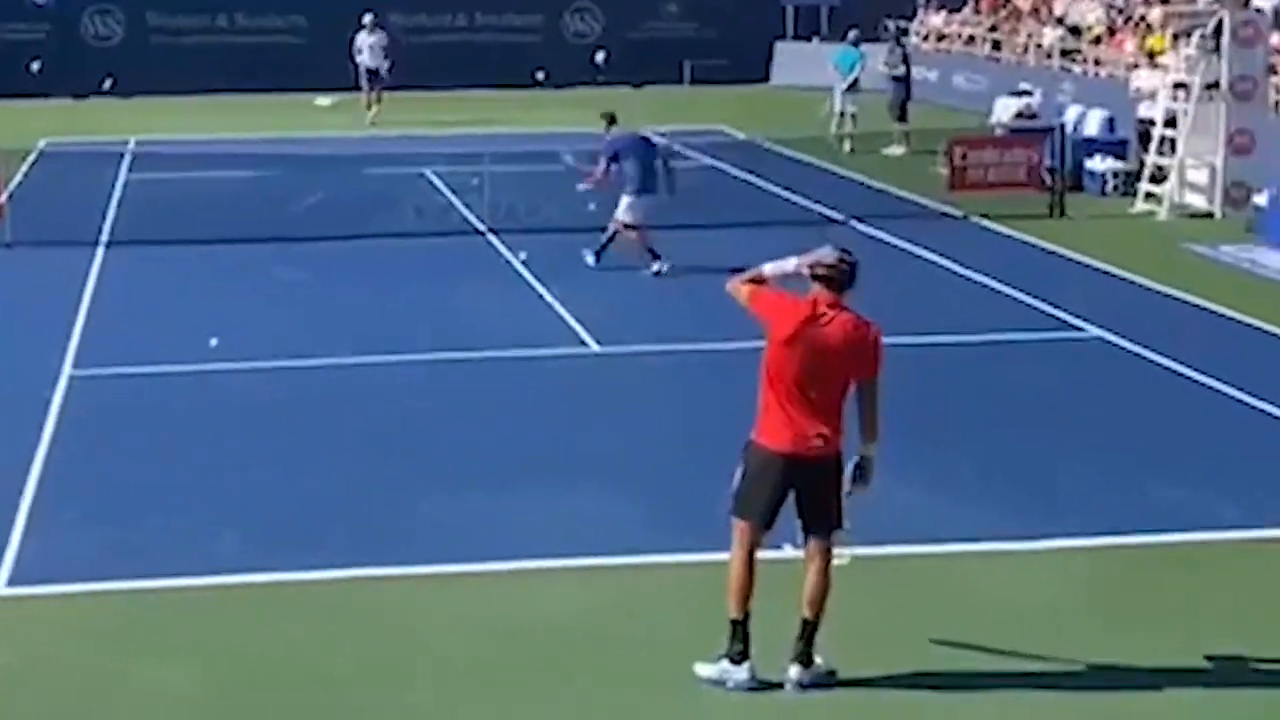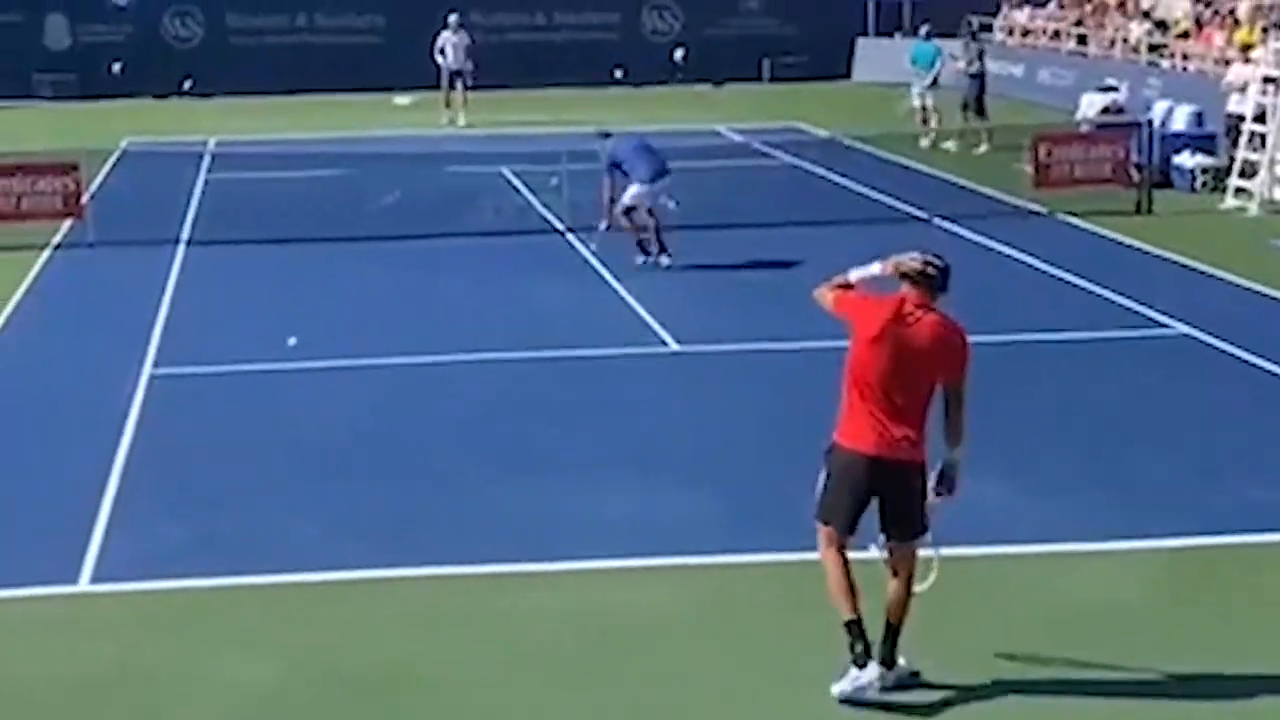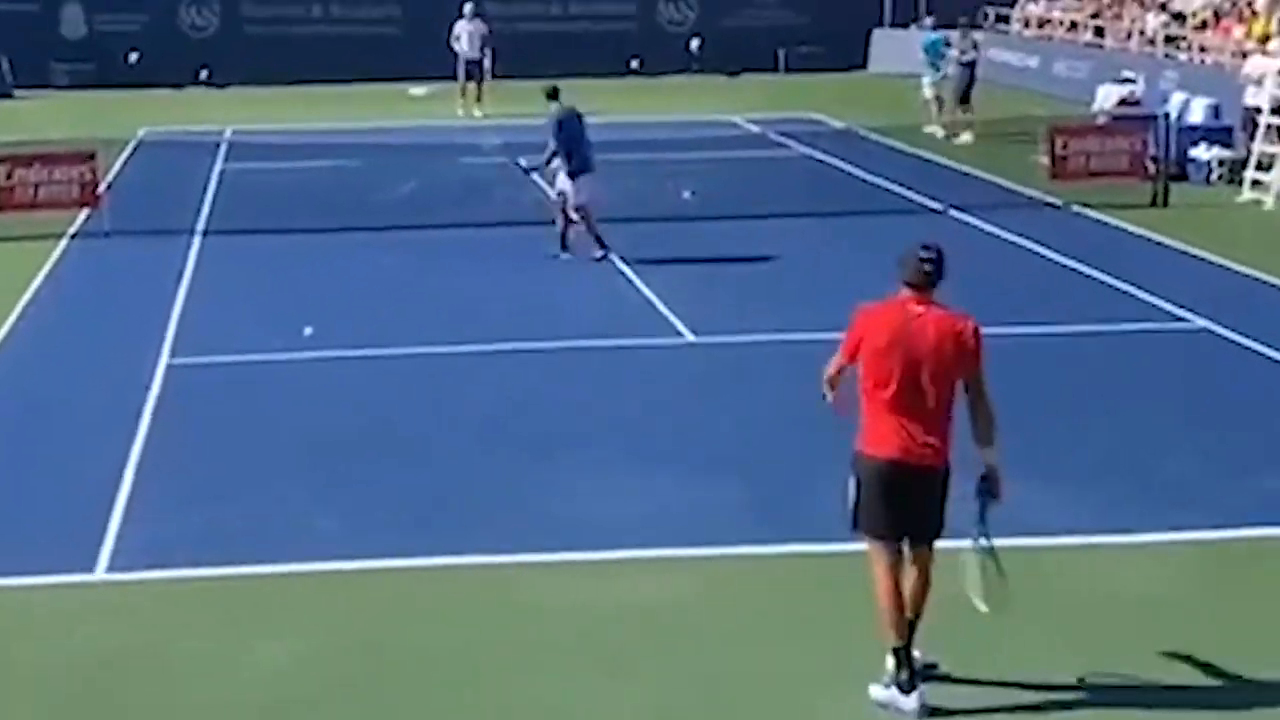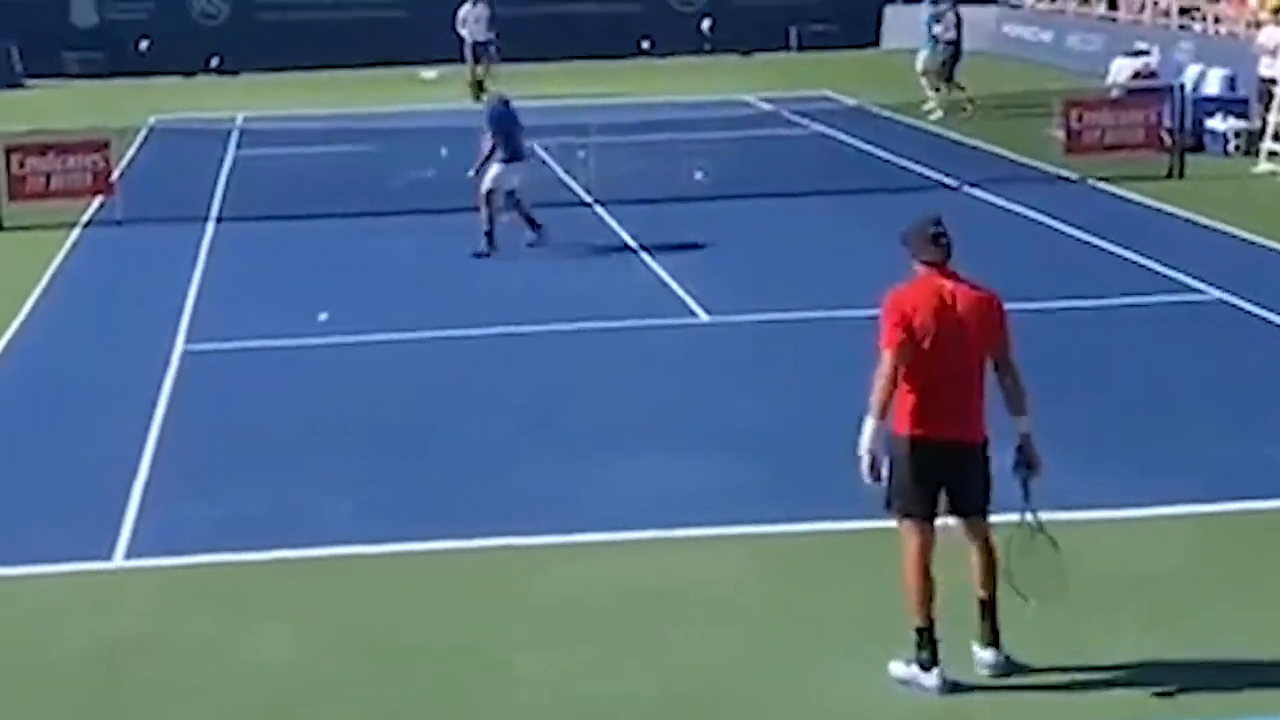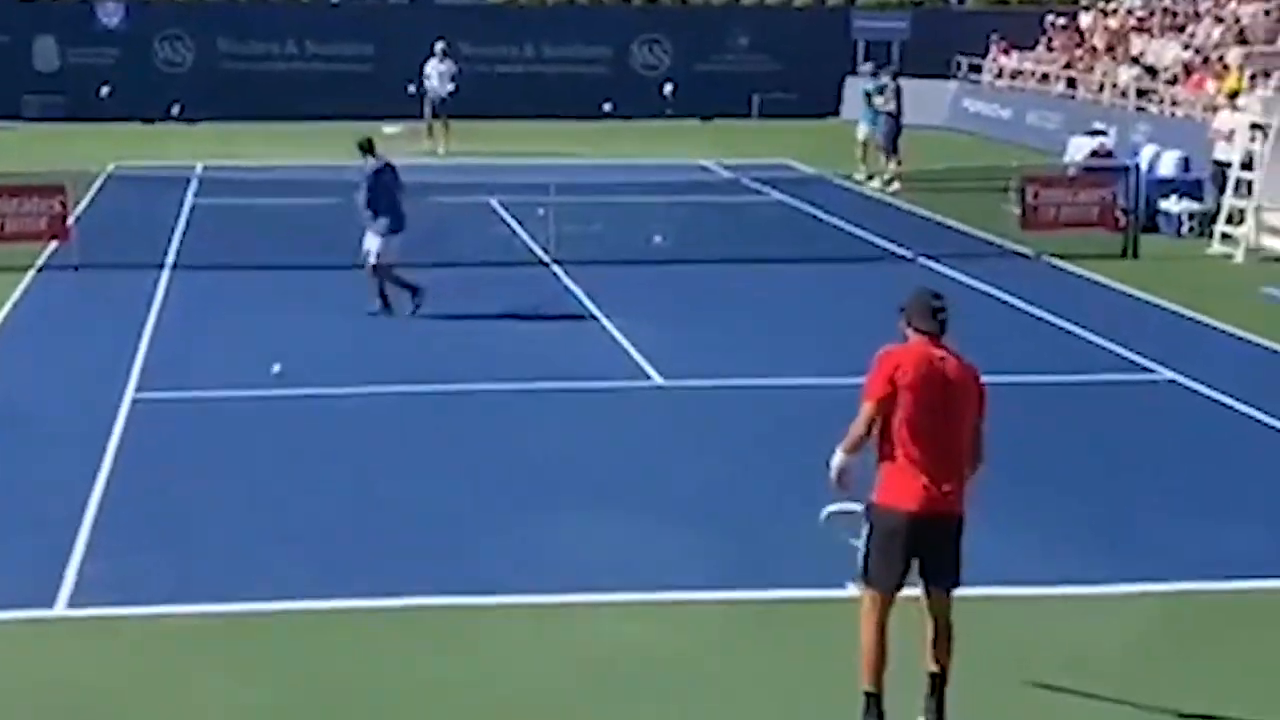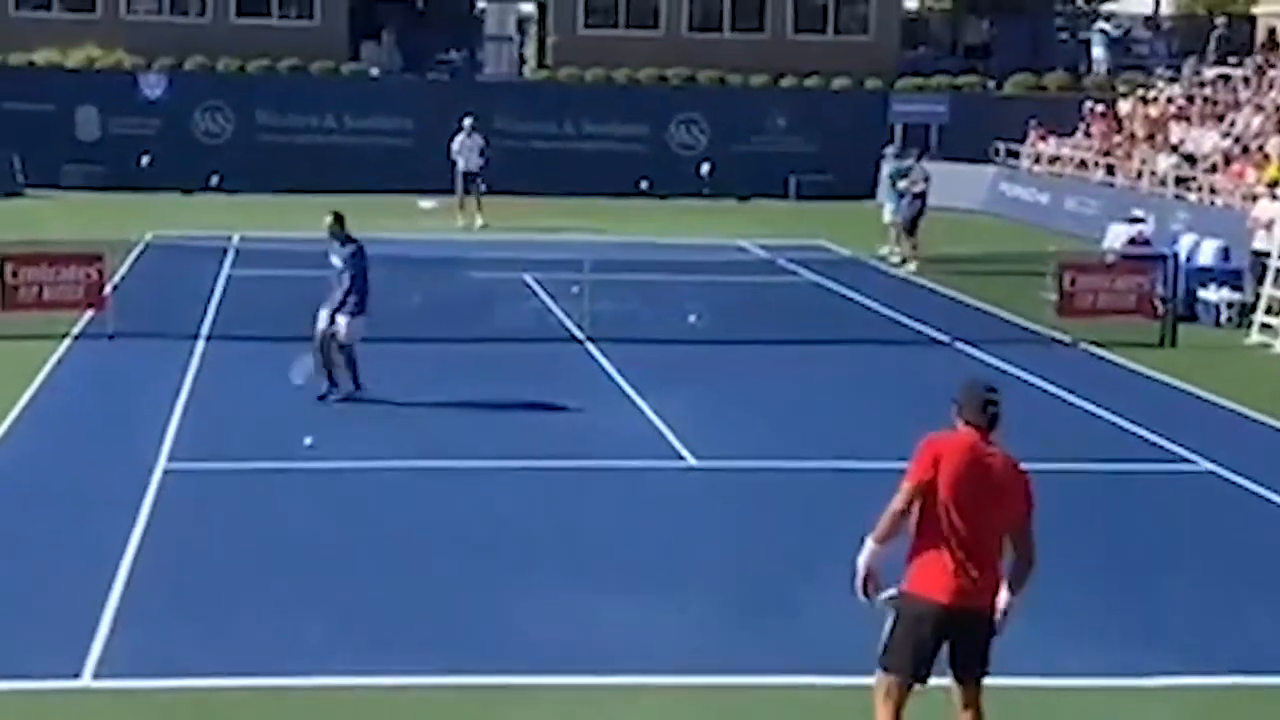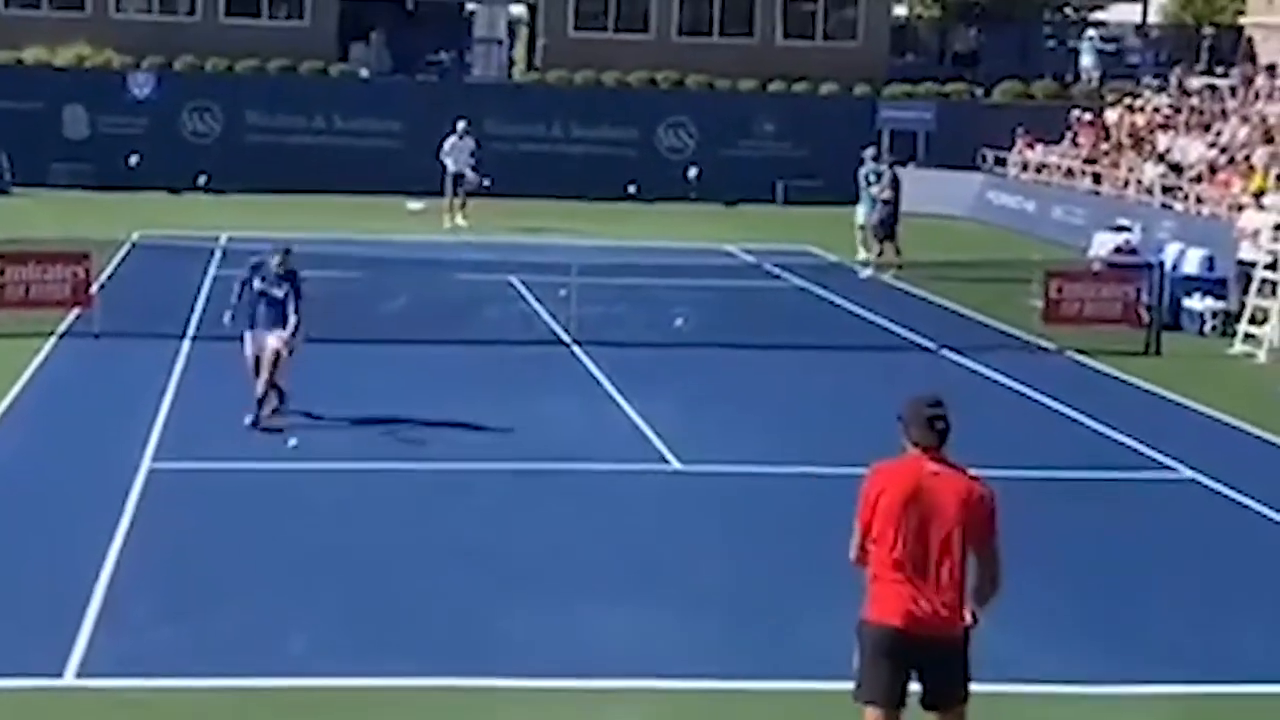
dt=0.5s
person 1, frame 1
left shoulder: (786, 310)
right shoulder: (863, 334)
left elbow: (736, 284)
right elbow: (868, 404)
left wrist: (791, 264)
right wrist: (867, 455)
left hip: (770, 448)
right hip: (822, 455)
left knee: (743, 546)
right knee: (818, 554)
left ankle: (737, 659)
right ankle: (803, 661)
person 1, frame 2
left shoulder: (873, 310)
right shoulder: (950, 335)
left elbow: (823, 293)
right elbow: (954, 407)
left wrist: (874, 268)
right wrist: (951, 462)
left hip: (854, 451)
right hip: (907, 459)
left knee: (831, 547)
right knee: (902, 560)
left ankle: (861, 657)
right ankle: (887, 660)
person 1, frame 3
left shoulder: (869, 318)
right shoulder: (961, 329)
left elbow: (832, 375)
right elbow: (978, 404)
left wrist: (832, 392)
right wrist: (990, 464)
left hip: (878, 457)
right hip: (931, 461)
left knee: (886, 563)
right knee: (921, 558)
left ankle: (905, 681)
right ankle: (904, 655)
person 1, frame 4
left shoulder: (903, 300)
right shoulder: (986, 301)
left elbow: (889, 373)
right elbow: (1008, 375)
left wrist: (868, 437)
right wrist: (1025, 436)
left hip: (917, 438)
right hip: (969, 438)
left knee: (917, 543)
right knee: (979, 535)
left ankle: (926, 661)
right ankle: (989, 645)
person 1, frame 5
left shoulder: (893, 359)
right shoulder: (968, 374)
left elbow: (863, 428)
right elbow: (974, 456)
left wrist: (839, 459)
left hip: (897, 504)
right hip: (949, 507)
left knee: (874, 610)
right knee: (939, 610)
person 1, frame 6
left shoulder: (937, 449)
right shoulder: (1014, 475)
left elbow: (899, 511)
right elbow: (1024, 557)
left wrist: (867, 556)
right wrist: (1006, 598)
left hip: (927, 595)
right hip: (980, 603)
person 1, frame 7
left shoulder: (881, 477)
right shoulder: (976, 492)
left elbow: (857, 554)
right elbow: (990, 578)
right wrist: (972, 609)
left hip: (886, 622)
right hip: (946, 628)
